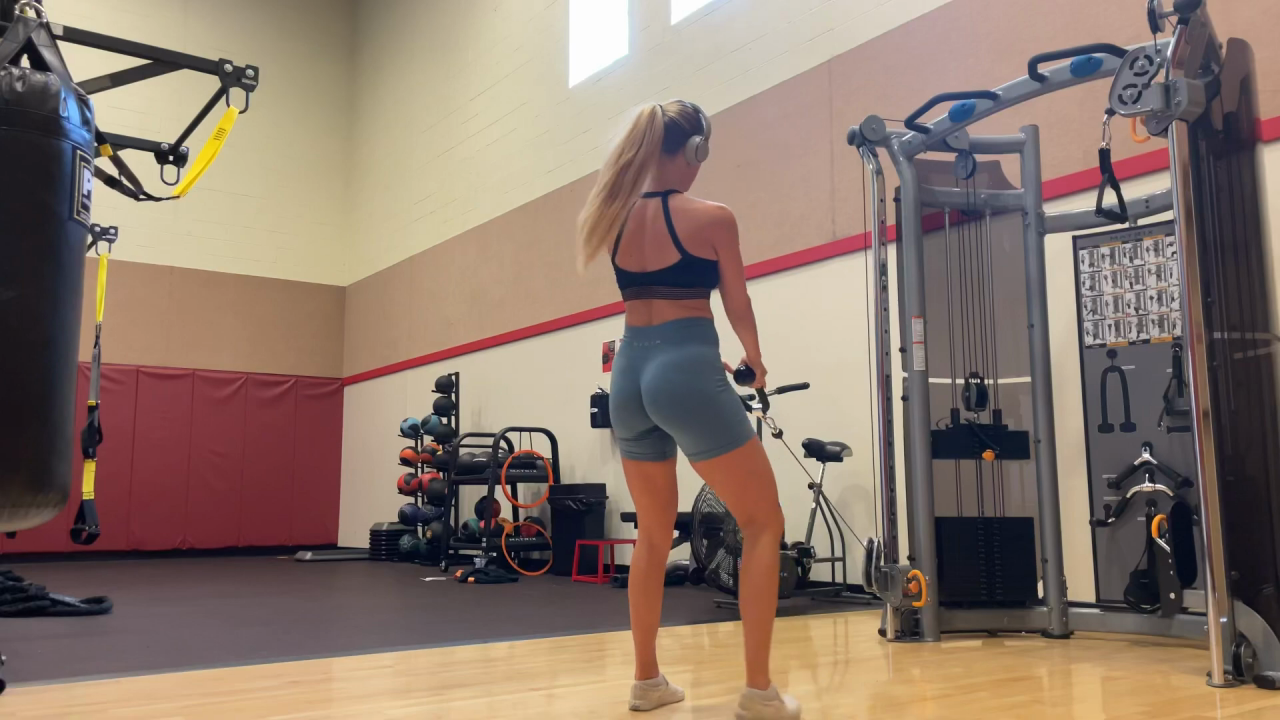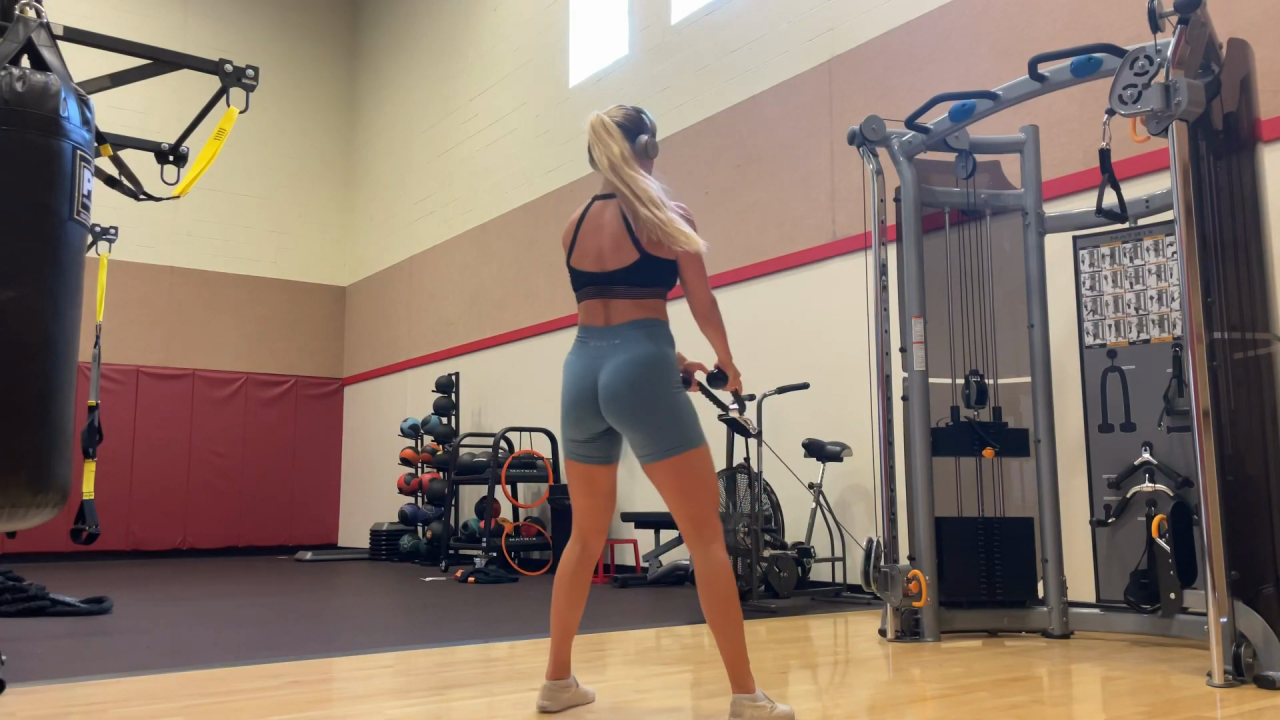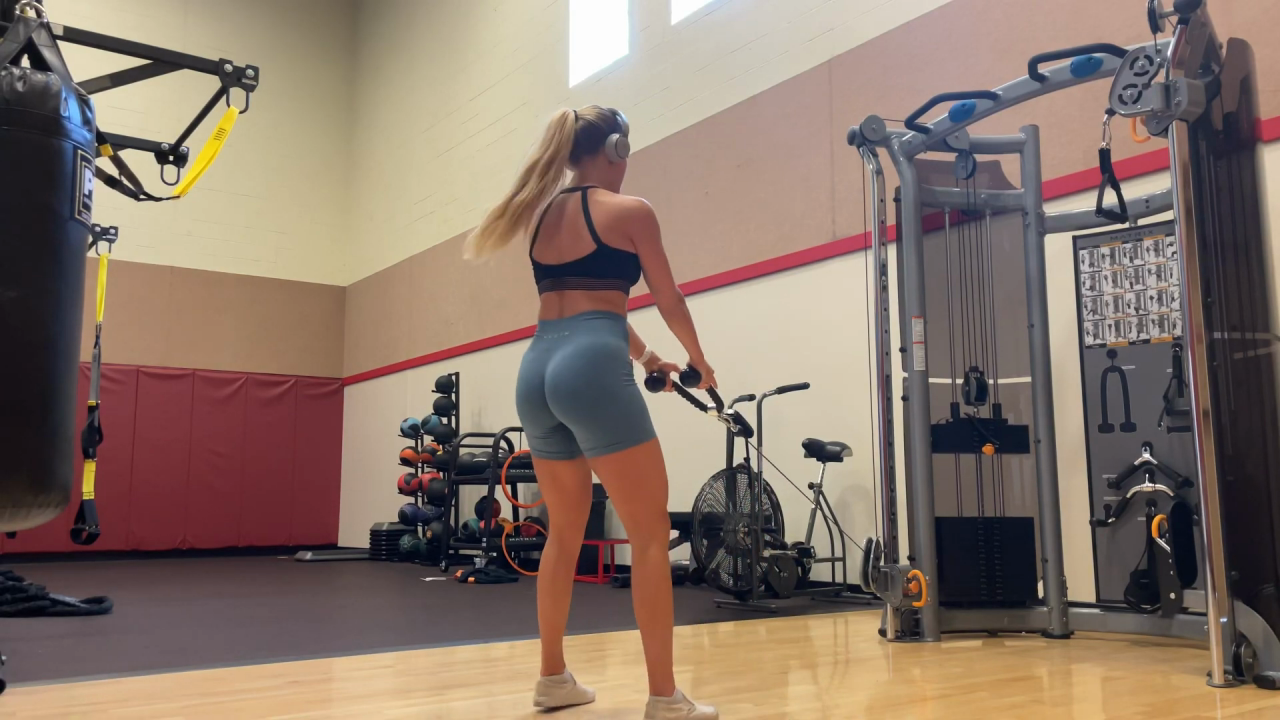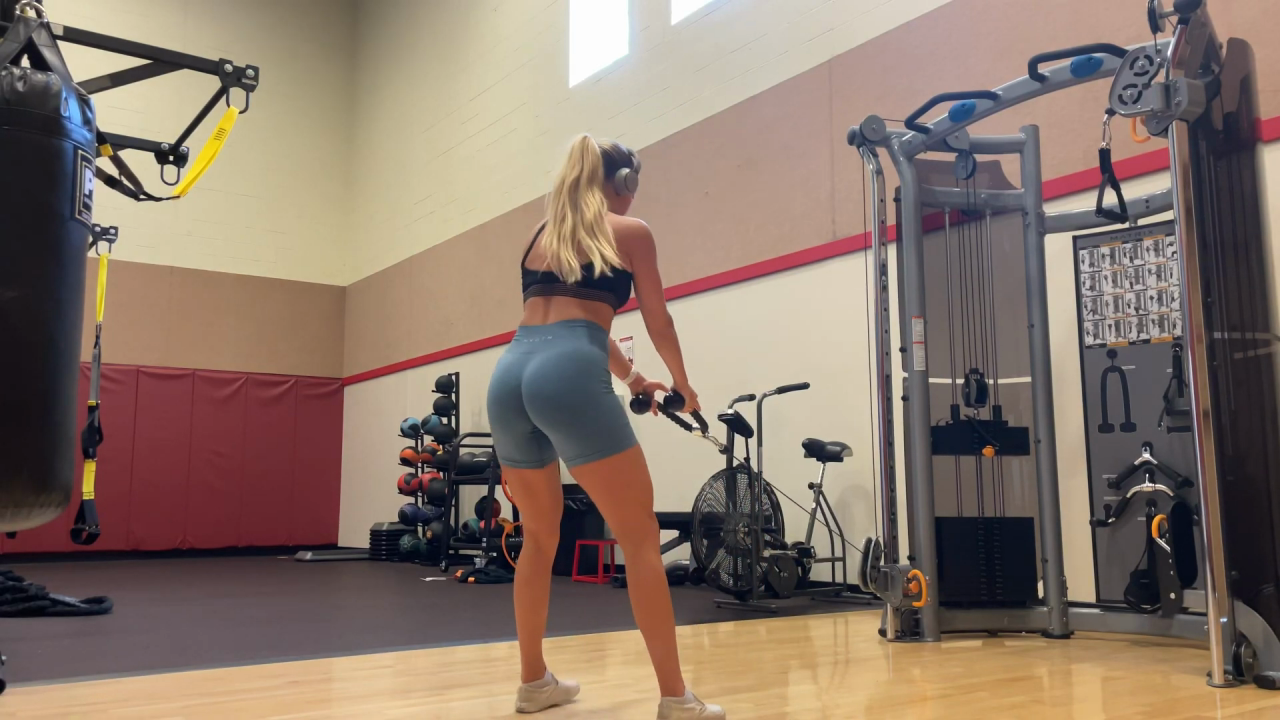
dt=0.5s
person 1, frame 1
left shoulder: (612, 218)
right shoulder: (712, 218)
right elbow: (737, 308)
right wrist: (754, 362)
left hip: (630, 374)
right hip: (689, 378)
left knee: (655, 535)
right knee: (763, 525)
person 1, frame 2
left shoulder: (574, 225)
right shoulder: (670, 218)
right elbow: (702, 306)
right wrist: (726, 366)
left hip: (582, 373)
right hip: (642, 377)
left knee: (586, 536)
right knee: (706, 536)
person 1, frame 3
left shoulder: (540, 216)
right shoulder: (630, 211)
right elbow: (668, 299)
left wrist: (648, 356)
right wrist: (698, 360)
left hip: (537, 371)
right hip: (595, 373)
left knee: (566, 531)
right knee: (650, 531)
person 1, frame 4
left shoulder: (543, 232)
right shoulder: (630, 231)
right elbow: (658, 322)
left wrist: (632, 376)
right wrist: (681, 383)
left hip: (509, 378)
right hip: (569, 380)
left knee: (539, 537)
right knee: (639, 537)
